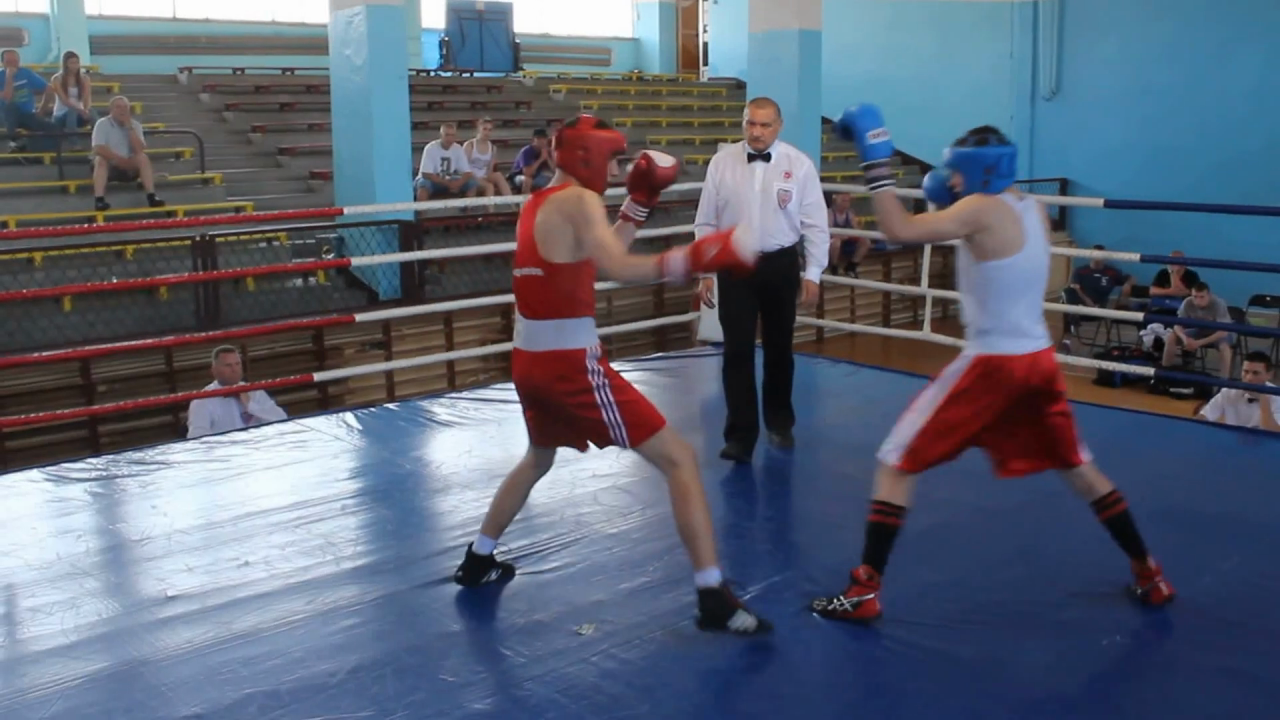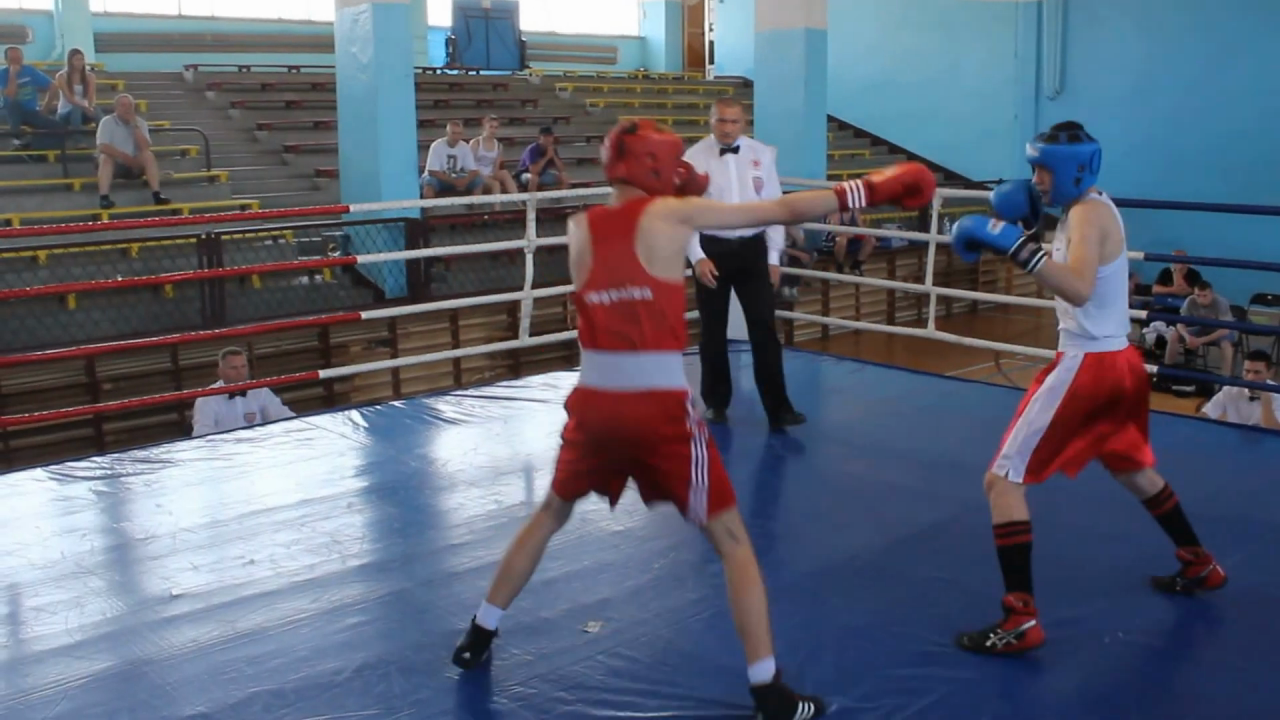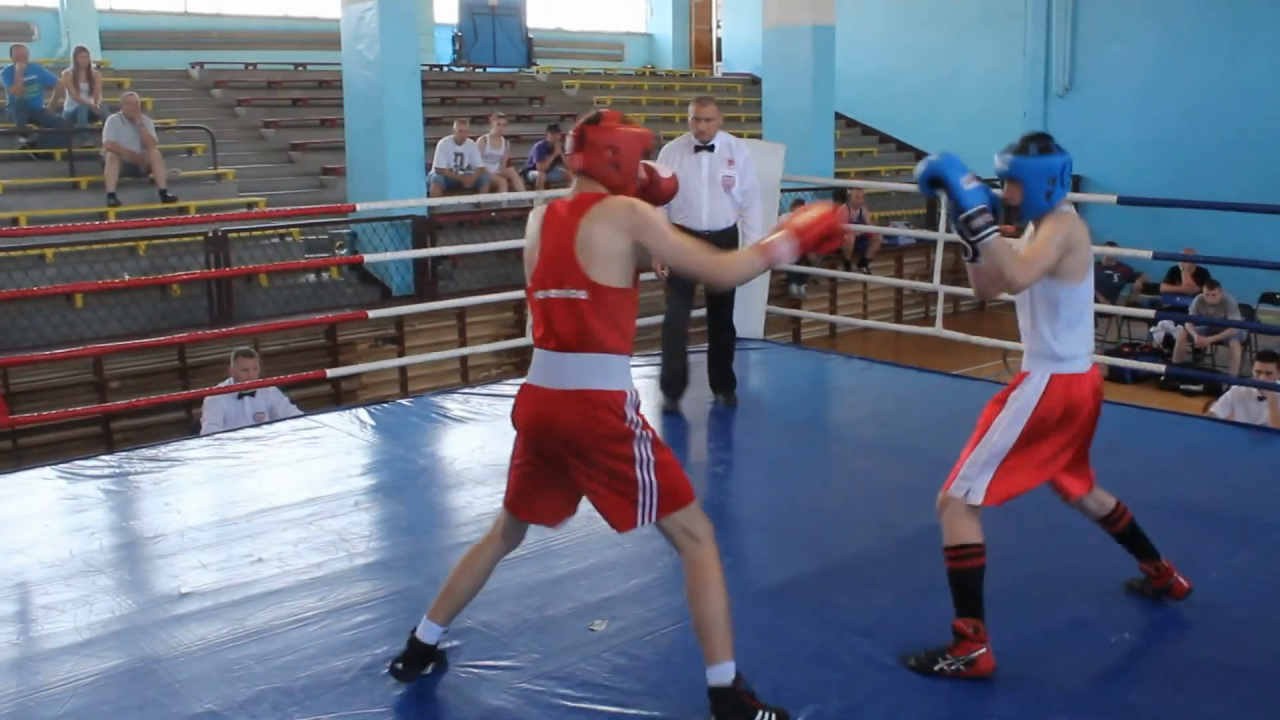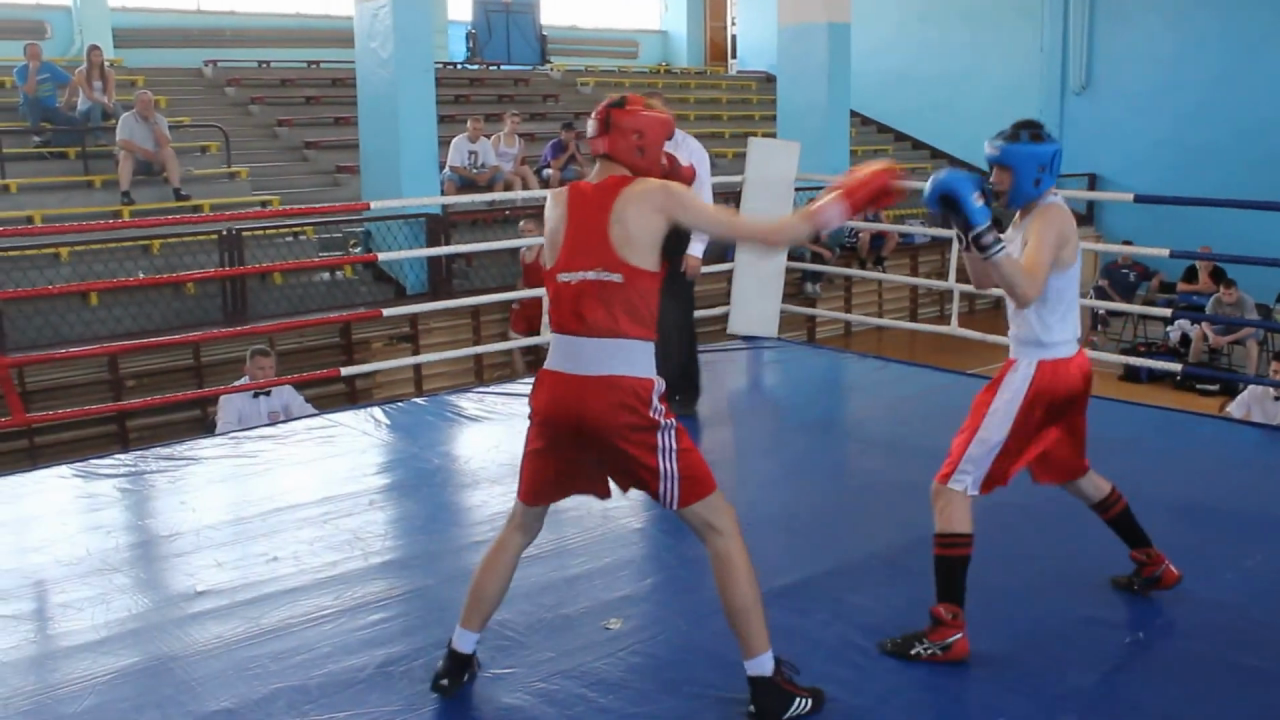
dt=0.7s
person 1, frame 1
left shoulder: (536, 204)
right shoulder: (577, 199)
right elbow: (617, 268)
left wrist: (641, 198)
right wrist: (697, 256)
left hip: (529, 359)
right hip: (572, 362)
left knee: (539, 458)
right knee: (680, 459)
left ankle: (478, 560)
right ankle: (714, 597)
person 1, frame 2
left shoulder: (580, 227)
right shoulder: (676, 212)
right elbow: (784, 209)
right wrist: (866, 189)
left hip: (595, 402)
right hip: (661, 405)
left knee: (549, 516)
right knee: (733, 543)
left ankle: (479, 637)
person 1, frame 3
left shoulder: (540, 219)
right shoulder: (627, 215)
right elbow: (719, 273)
right wrist: (789, 240)
left hip: (538, 400)
right hip: (601, 412)
left knee: (504, 535)
right knee: (697, 540)
left ankle: (420, 649)
person 1, frame 4
left shoulder: (558, 202)
right shoulder: (658, 196)
right elbow: (770, 235)
right wrist: (845, 198)
left hip: (557, 390)
right hip: (625, 396)
left knee: (520, 527)
right knee: (719, 529)
left ankle: (458, 657)
person 2, frame 1
left shoulder: (980, 209)
right shoulder: (1035, 210)
left elbow: (902, 230)
left wrist: (876, 160)
right wrist: (956, 209)
left hip: (990, 365)
right hip: (1038, 360)
left knee: (894, 464)
right knee: (1078, 468)
left ankle: (864, 590)
right ankle: (1149, 577)
person 2, frame 2
left shoulder: (1090, 216)
right shoulder: (1087, 211)
left elbow: (1077, 290)
right elbow: (1059, 279)
left wrist: (1019, 245)
right wrist: (1016, 236)
left hip: (1089, 365)
right hip: (1120, 362)
left knee: (1001, 482)
right knee: (1132, 468)
left ankle: (1020, 618)
right ankle: (1200, 563)
person 2, frame 3
left shoulder: (1061, 229)
right shoulder: (1043, 225)
left elbow: (1014, 279)
right elbow: (987, 287)
left wrist: (974, 211)
right wrist: (970, 227)
left hip: (1051, 385)
right hip: (1075, 379)
left knee: (955, 502)
right knee: (1077, 487)
left ankle: (971, 643)
right ankle: (1163, 574)
person 2, frame 4
left shoulder: (1049, 220)
right shoulder: (1031, 215)
left elbow: (1024, 290)
right elbow: (985, 281)
left wrist: (979, 226)
right wrist: (965, 226)
left hip: (1038, 372)
right hip: (1066, 366)
left knee: (952, 490)
right knee: (1076, 476)
left ankle: (948, 628)
right ankle: (1153, 564)
person 3, frame 1
left shoulder: (799, 165)
right shoulder: (721, 162)
left elbow: (815, 225)
right elbow: (706, 222)
left wrist: (812, 273)
right wrist: (705, 271)
left hip: (780, 265)
left knee: (779, 350)
right knee: (737, 352)
left ankle: (779, 423)
right ankle: (741, 436)
person 3, frame 2
left shoulder: (761, 154)
right shoulder: (693, 159)
left wrist: (774, 256)
right wrist: (697, 256)
left hip: (753, 248)
right hip: (712, 250)
left knee: (764, 329)
right knee: (713, 332)
left ankle: (778, 409)
right ankle: (717, 402)
person 3, frame 3
left shoulder: (739, 152)
right shoulder: (671, 152)
left elbow: (752, 205)
left hip: (723, 240)
left knee: (721, 318)
right knee: (676, 317)
left ankle: (723, 386)
right ankle: (673, 390)
person 3, frame 4
left shoulder: (689, 148)
left elbow: (703, 202)
left wrist: (695, 250)
left hip: (677, 239)
left knee: (678, 320)
right knee: (653, 321)
left ankle: (685, 392)
right ankle: (664, 391)
